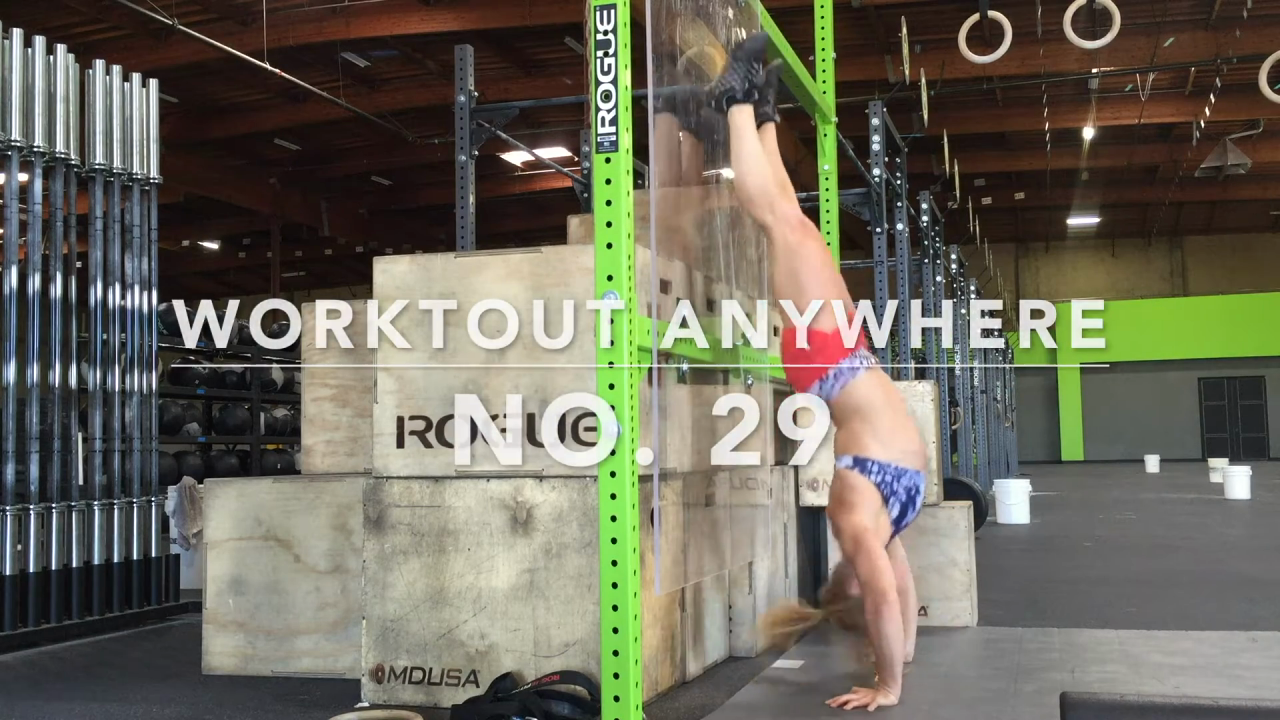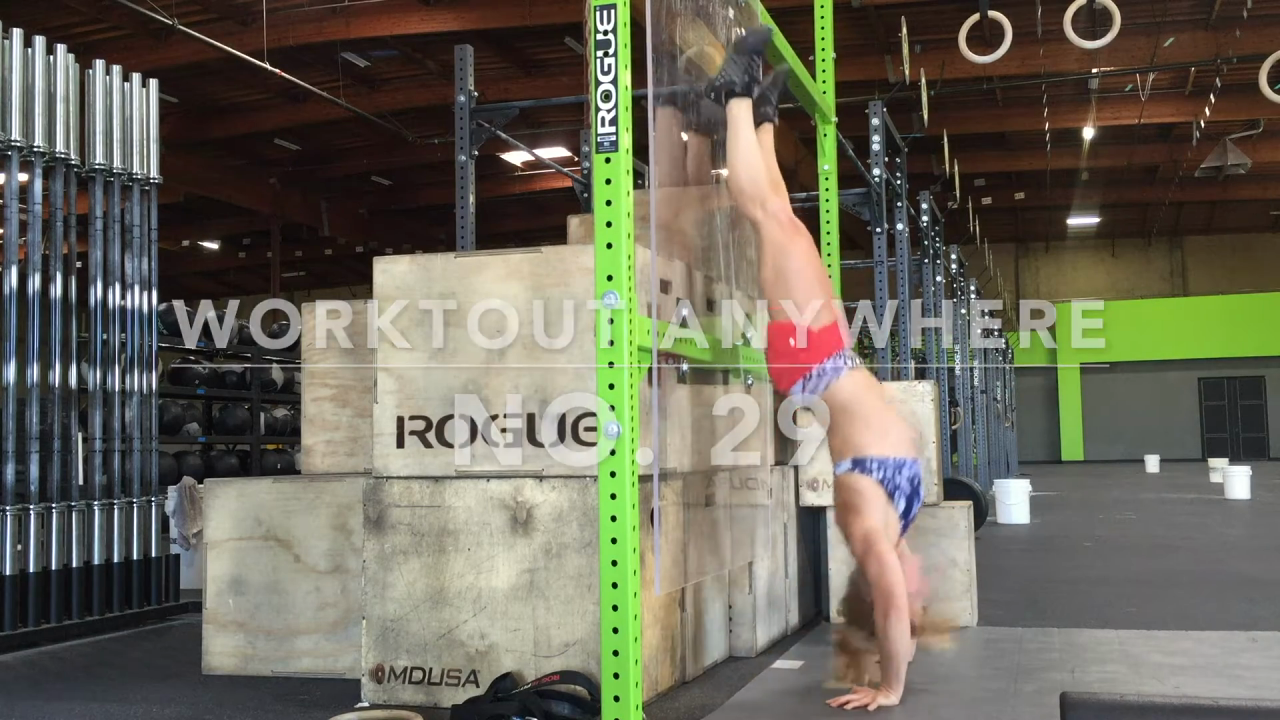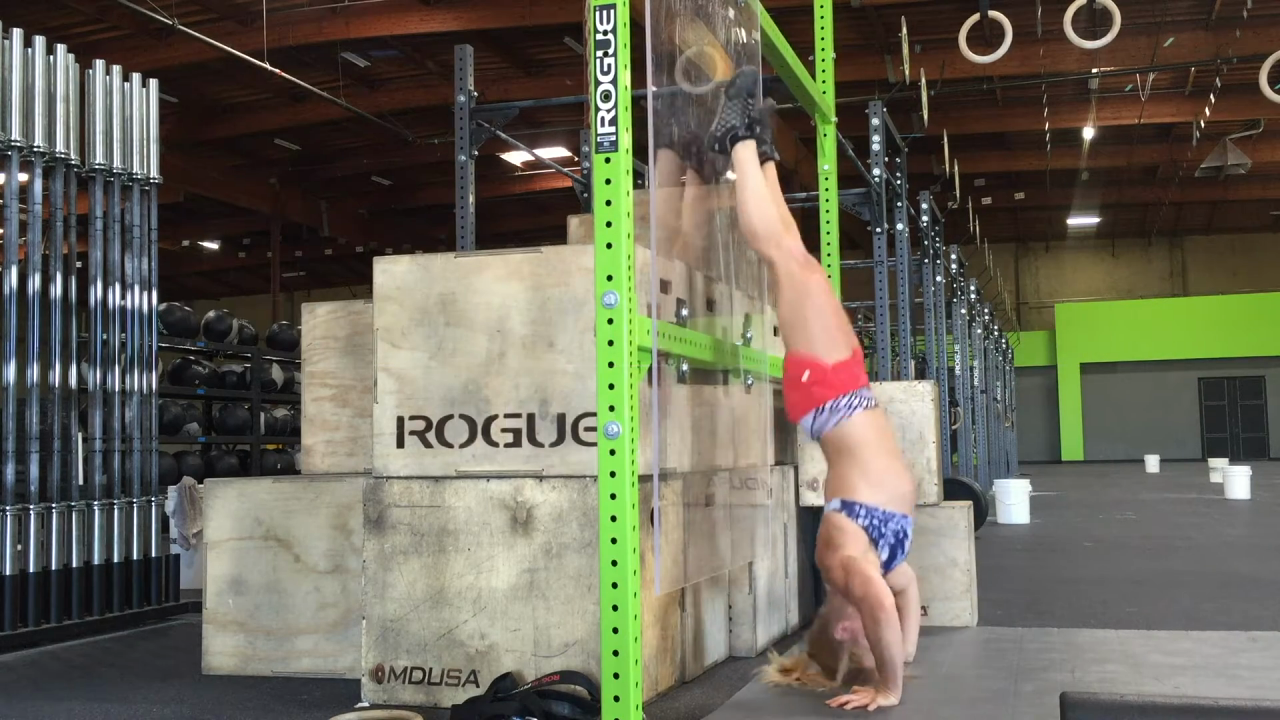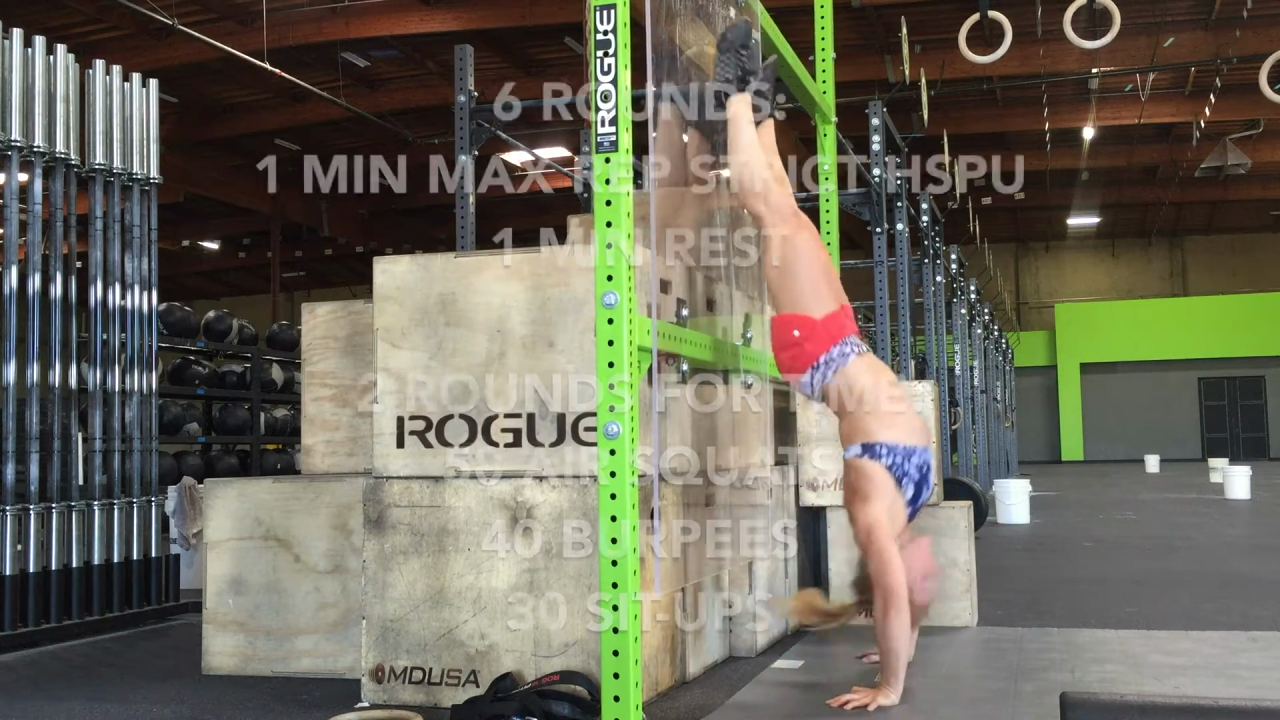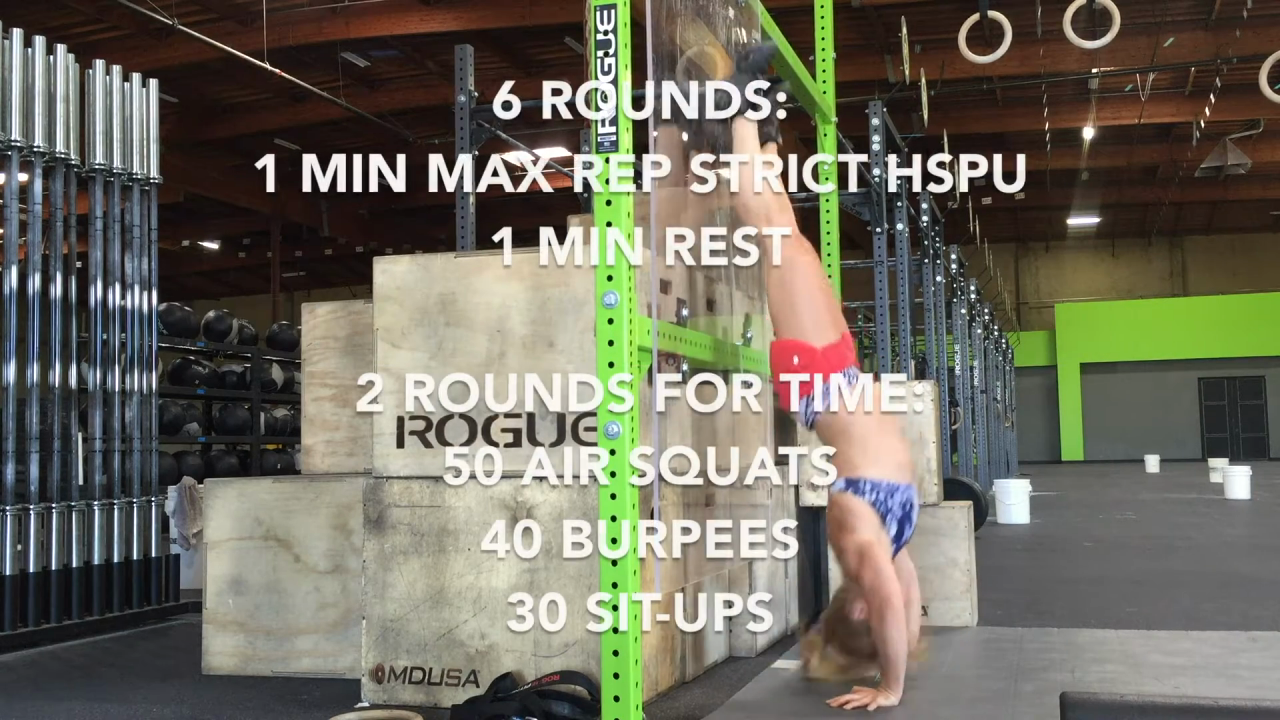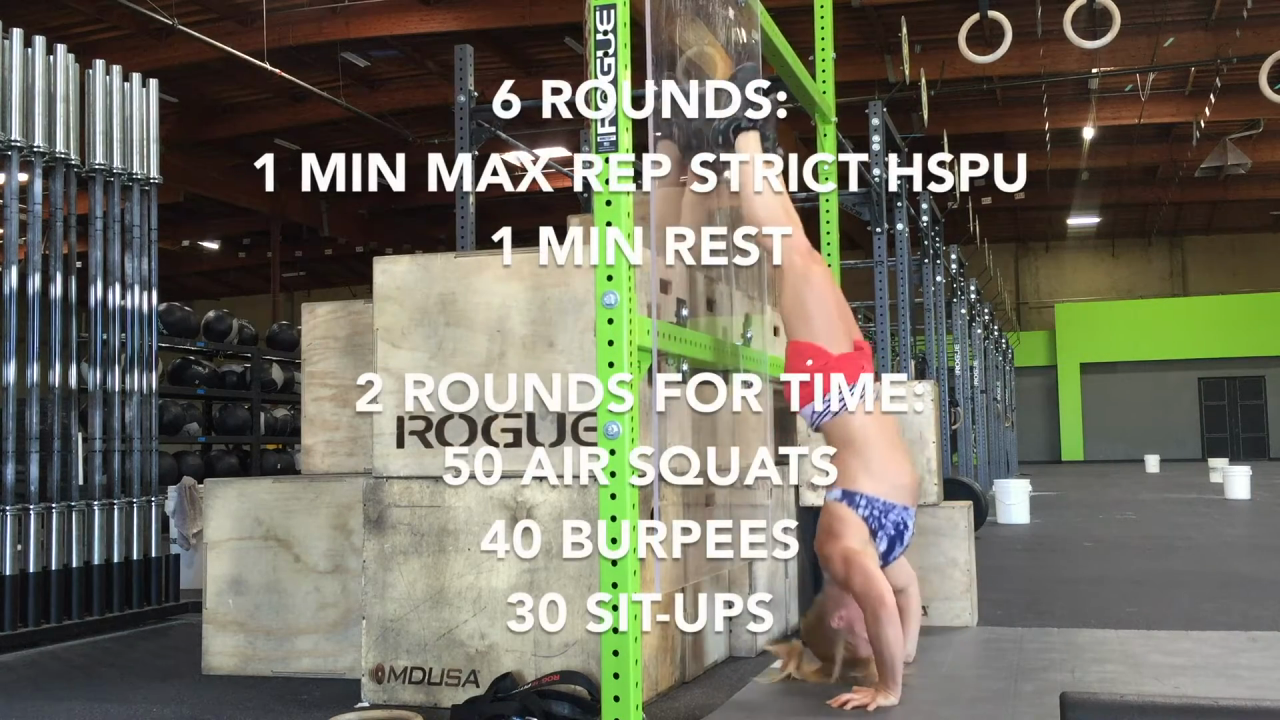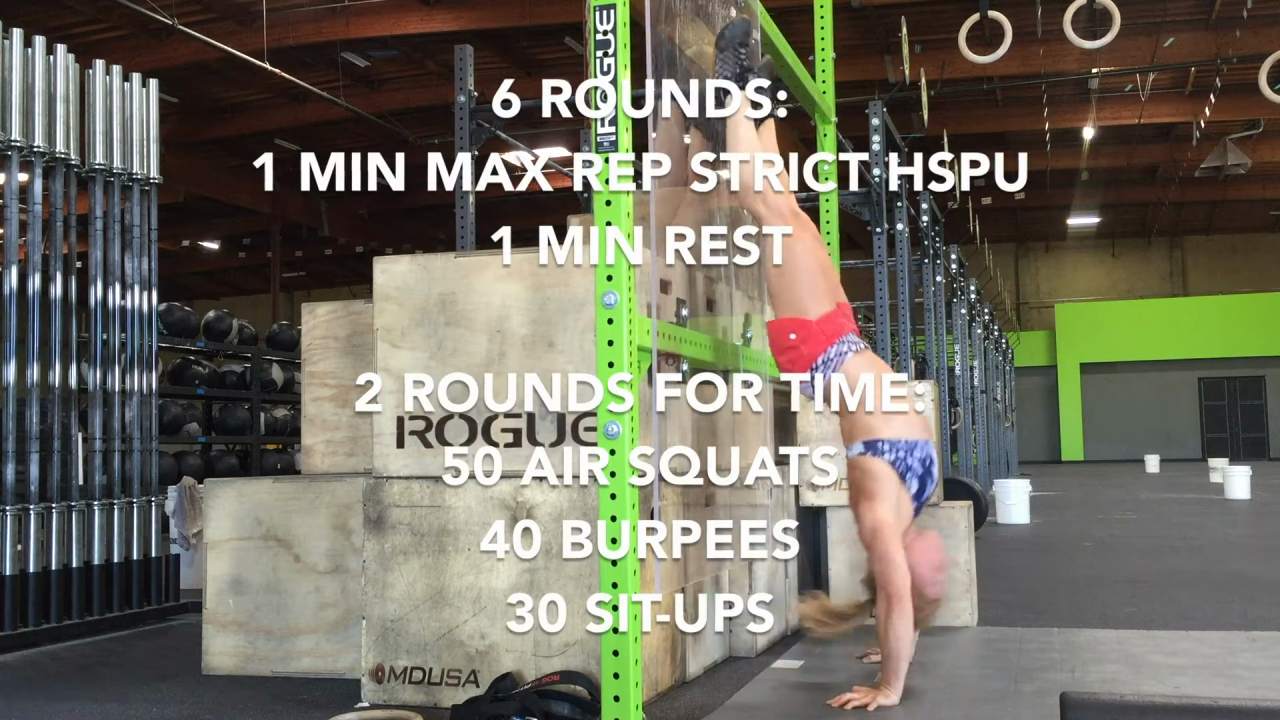
dt=0.3s
person 1, frame 1
left shoulder: (867, 513)
right shoulder: (860, 514)
left wrist: (895, 667)
right wrist: (888, 686)
left hip: (837, 357)
right hip: (830, 356)
left knee: (788, 223)
right knee: (784, 221)
left ankle: (756, 107)
right ankle: (742, 99)
person 1, frame 2
left shoulder: (877, 515)
right shoulder: (870, 515)
right wrist: (890, 689)
left hip: (822, 359)
right hip: (812, 358)
left knee: (778, 219)
right knee: (773, 217)
left ankle: (756, 107)
right ankle: (740, 95)
person 1, frame 3
right shoulder: (846, 551)
left hip: (836, 392)
right hip: (830, 393)
left knee: (788, 255)
right knee: (784, 254)
right ankle: (742, 139)
person 1, frame 4
left shoulder: (889, 505)
right shoulder: (878, 505)
right wrist: (890, 687)
left hip: (827, 344)
right hip: (818, 345)
left knee: (779, 213)
right knee: (772, 209)
left ankle: (754, 99)
right ankle: (742, 89)
person 1, frame 5
left shoulder: (868, 531)
right shoulder: (862, 531)
right wrist: (890, 688)
left hip: (823, 370)
right hip: (816, 371)
left knee: (782, 235)
right knee: (775, 231)
left ankle: (759, 126)
right ankle: (748, 118)
person 1, frame 6
right shoulder: (848, 544)
left wrist: (891, 680)
right wrist: (889, 685)
left hip: (838, 378)
right hip: (831, 379)
left knee: (794, 251)
right knee: (790, 249)
right ankle: (745, 131)
person 1, frame 7
left shoulder: (888, 504)
right shoulder: (882, 505)
right wrist: (889, 686)
left hip: (829, 342)
right hip: (820, 345)
left knee: (780, 213)
right knee: (774, 210)
left ankle: (753, 101)
right ankle: (743, 95)
